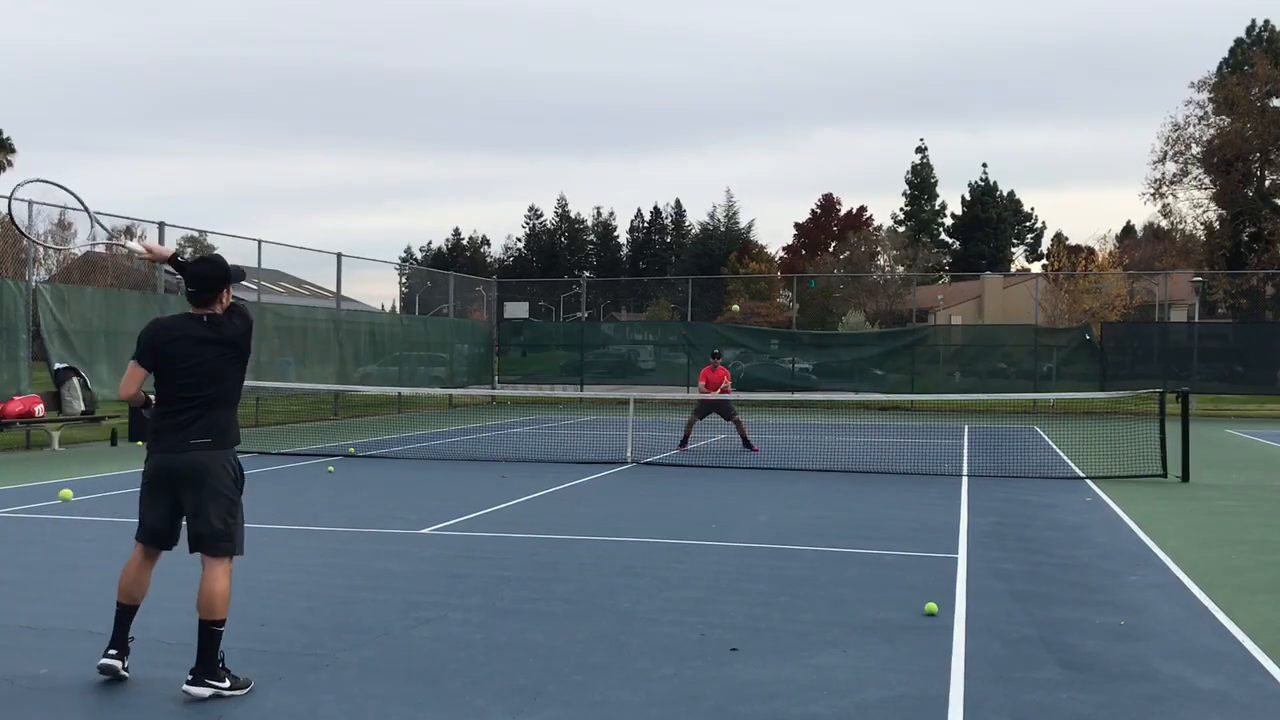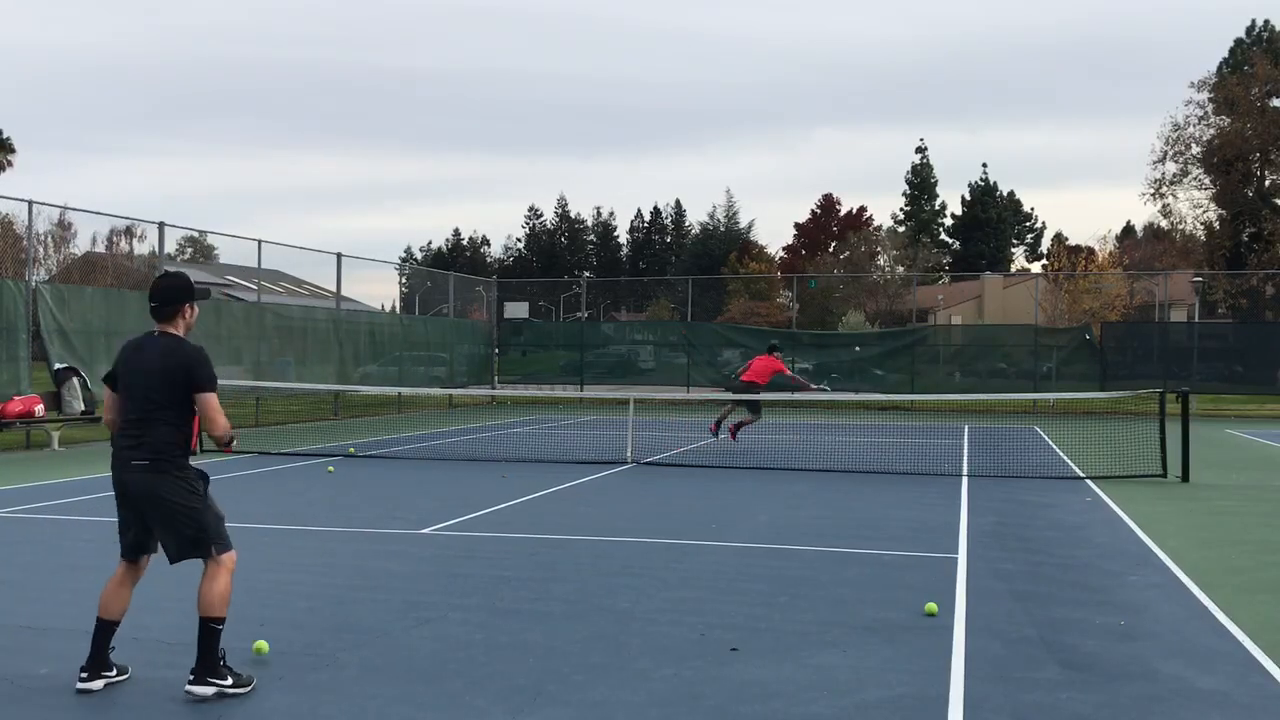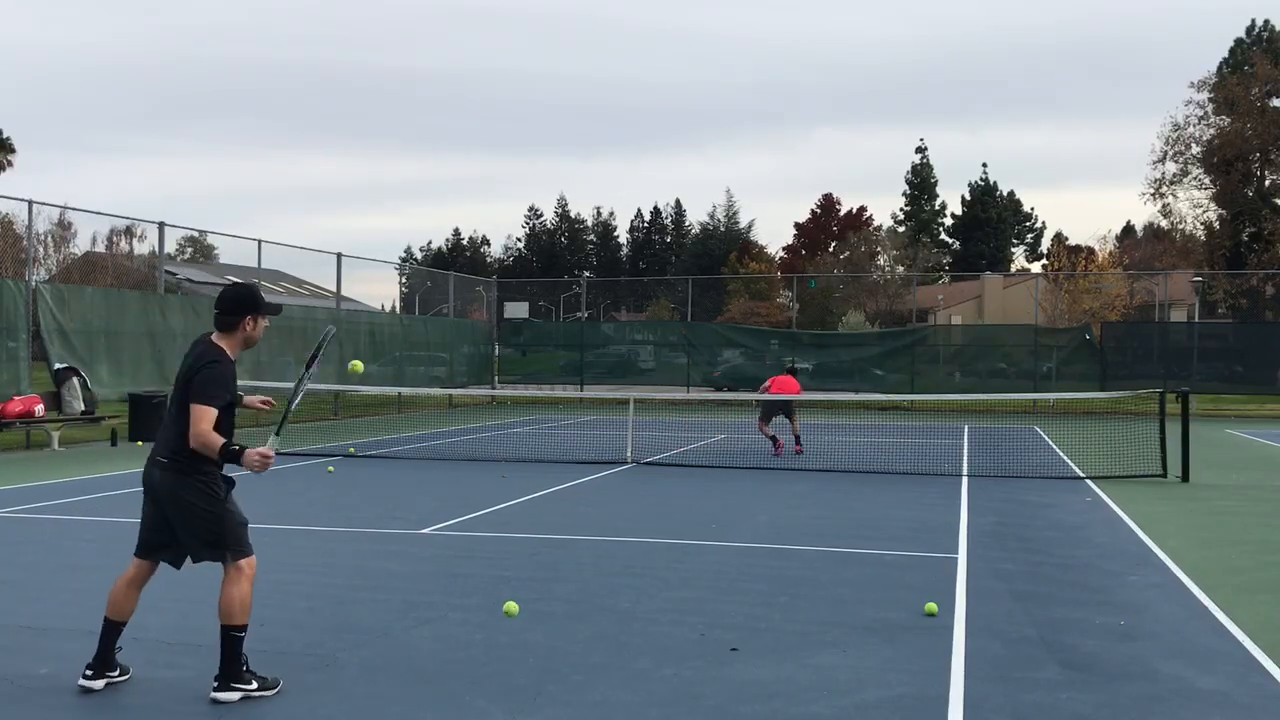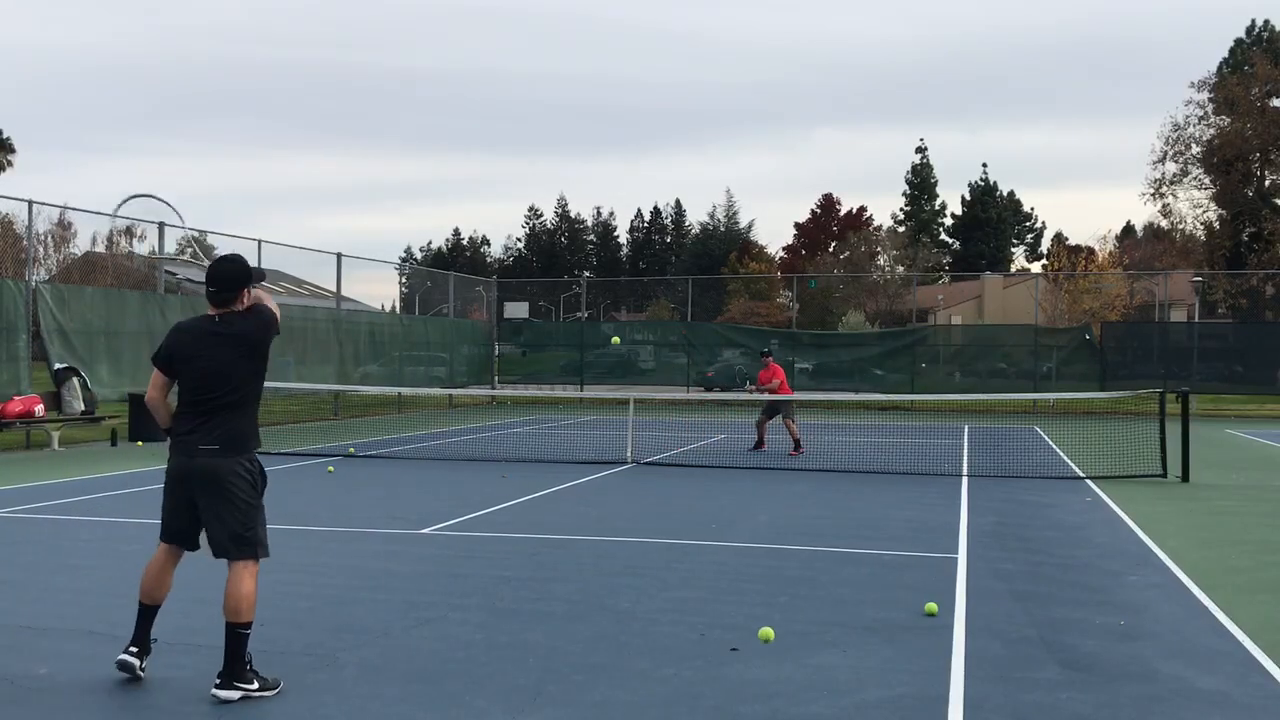
dt=0.4s
person 1, frame 1
left shoulder: (158, 331)
right shoulder: (238, 327)
left elbow: (127, 392)
right elbow: (228, 304)
right wrist: (172, 257)
left hip: (163, 455)
right hip: (212, 459)
left knee: (146, 550)
right knee: (218, 561)
left ankle: (116, 647)
right ankle: (206, 671)
person 1, frame 2
left shoulder: (130, 351)
right shoulder: (191, 356)
left elbow: (109, 416)
right elbow: (217, 427)
right wrist: (228, 442)
left hip: (127, 472)
right hip: (167, 474)
left knee: (130, 566)
right knee: (221, 559)
left ankle: (95, 665)
right ankle: (208, 669)
person 1, frame 3
left shoulder: (208, 347)
right shoulder: (216, 368)
right elbow: (200, 437)
left wrist: (239, 400)
right wrist: (239, 455)
left hip: (161, 472)
right hip: (191, 478)
left knee: (142, 565)
right knee: (241, 565)
left ankle: (100, 664)
right ankle: (232, 676)
person 1, frame 4
left shoulder: (181, 333)
right shoulder: (256, 323)
left elbow: (154, 396)
right wrist: (261, 296)
left hip: (184, 457)
right hip: (230, 463)
left knee: (169, 549)
right knee: (245, 563)
left ankle: (137, 646)
right ankle: (235, 674)
